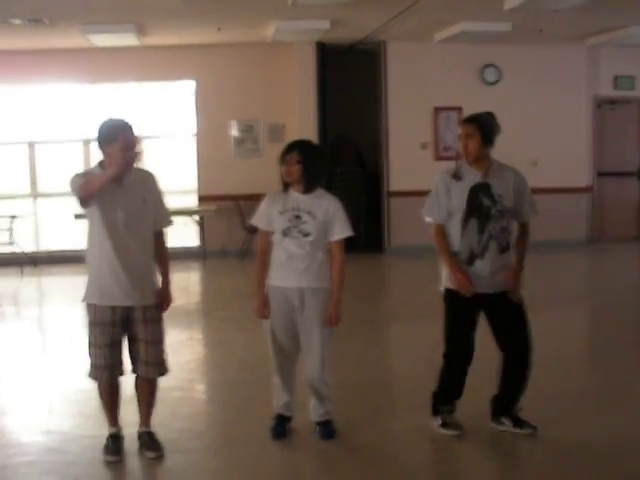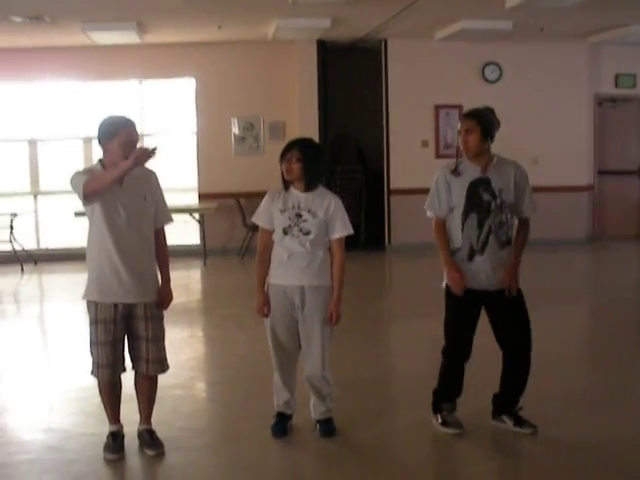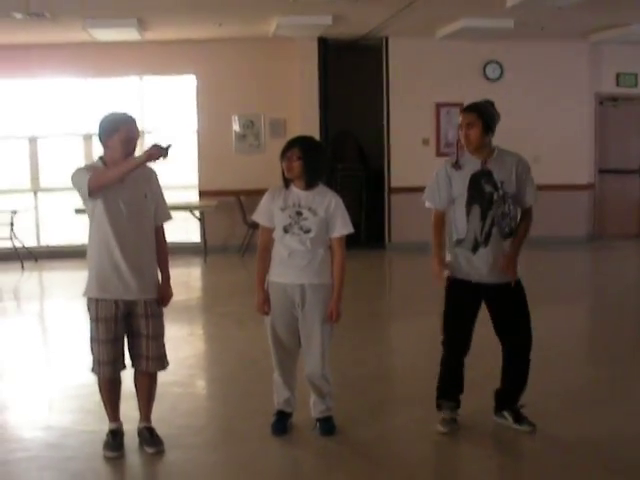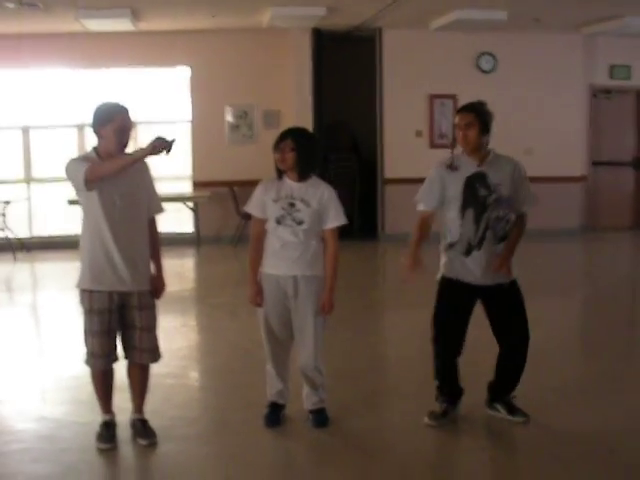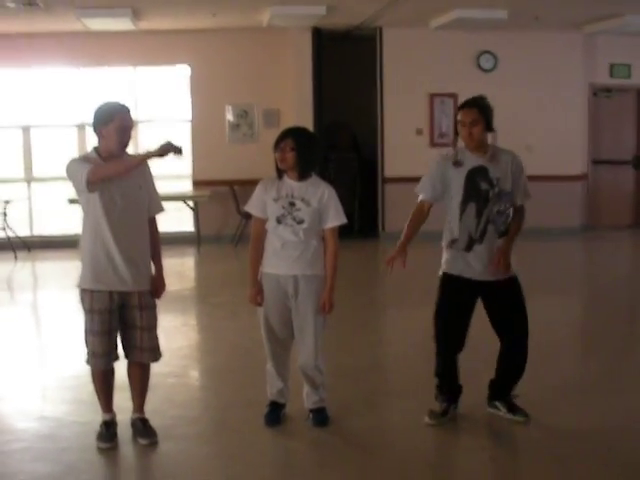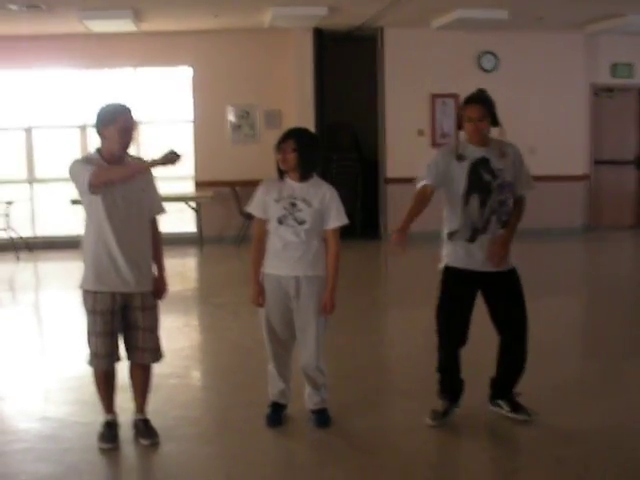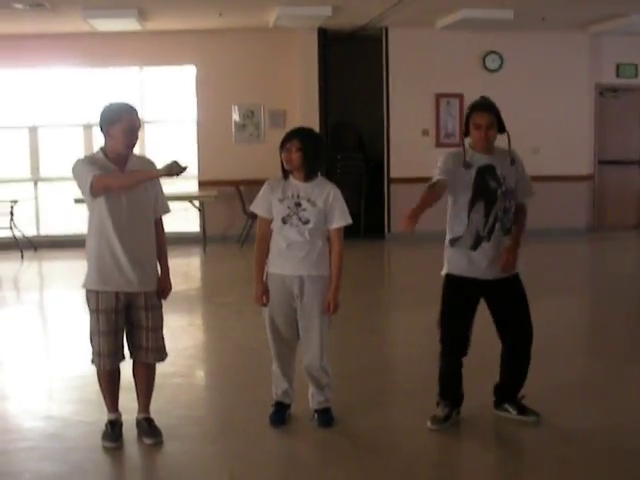
dt=0.1s
person 1, frame 1
left shoulder: (146, 181)
right shoulder: (87, 180)
left elbow: (157, 235)
right elbow: (84, 194)
left wrist: (165, 283)
right wrist: (114, 169)
left hip: (144, 291)
right hip: (104, 294)
left knee: (149, 366)
right knee: (105, 369)
left ankle: (145, 429)
right ankle: (114, 432)
person 1, frame 2
left shoulder: (147, 179)
right shoulder: (84, 178)
left elbow: (158, 233)
right elbow: (96, 187)
left wrist: (166, 281)
right wrist: (130, 162)
left hip: (145, 289)
right hip: (105, 290)
left knee: (148, 364)
right knee: (106, 366)
left ankle: (146, 427)
right ankle: (115, 430)
person 1, frame 3
left shoulder: (147, 177)
right shoulder: (85, 175)
left elbow: (157, 230)
right elbow: (102, 182)
left wrist: (165, 278)
right wrist: (140, 159)
left hip: (145, 286)
right hip: (105, 287)
left knee: (148, 361)
right knee: (106, 364)
left ankle: (146, 425)
right ankle: (114, 428)
person 1, frame 4
left shoulder: (139, 169)
right shoulder: (79, 167)
left elbow: (149, 222)
right elbow: (100, 173)
left wrist: (158, 270)
right wrist: (145, 152)
left hip: (138, 277)
right hip: (98, 279)
left knee: (141, 352)
right knee: (100, 355)
left ankle: (138, 416)
right ankle: (107, 419)
person 1, frame 5
left shoulder: (140, 169)
right shoulder: (80, 167)
left elbow: (150, 221)
right elbow: (103, 174)
left wrist: (158, 270)
right wrist: (152, 155)
left hip: (138, 277)
right hip: (99, 278)
left knee: (141, 352)
right knee: (100, 355)
left ankle: (139, 416)
right ankle: (108, 418)
person 1, frame 6
left shoulder: (140, 168)
right shoulder: (82, 167)
left elbow: (151, 223)
right elbow: (104, 179)
left wrist: (160, 271)
right wrist: (155, 163)
left hip: (140, 279)
right hip: (101, 280)
left knee: (143, 352)
right knee: (103, 356)
left ankle: (141, 417)
right ankle: (110, 419)
person 1, frame 7
left shoulder: (145, 168)
right shoulder: (86, 167)
left elbow: (156, 223)
right elbow: (105, 184)
left wrist: (165, 271)
right wrist: (158, 173)
left hip: (144, 278)
right hip: (105, 279)
left knee: (147, 352)
right knee: (106, 355)
left ankle: (144, 416)
right ankle: (113, 418)
person 2, frame 1
left shoulder: (512, 178)
right shoulder: (449, 180)
left elbow: (523, 226)
right elbow: (439, 230)
left wrist: (517, 267)
right wrist: (453, 269)
left hip: (502, 283)
right hip: (462, 284)
left knee: (518, 349)
right knee: (458, 352)
left ankle: (504, 411)
right ankle: (442, 409)
person 2, frame 2
left shoulder: (514, 173)
right shoulder: (449, 176)
left elbow: (523, 222)
right elbow: (440, 224)
left wrist: (515, 263)
right wrist: (450, 266)
left hip: (502, 280)
right hip: (463, 280)
left knee: (519, 347)
right knee: (456, 349)
left ankle: (505, 408)
right ankle: (443, 407)
person 2, frame 3
left shoulder: (515, 165)
right shoulder: (450, 169)
left elbow: (526, 213)
right elbow: (439, 216)
left wrist: (513, 252)
right wrist: (438, 256)
left hip: (503, 273)
right hip: (462, 273)
left knee: (519, 342)
right knee: (455, 342)
left ankle: (506, 405)
right ankle: (447, 404)
person 2, frame 4
left shoulder: (510, 169)
right shoulder: (445, 171)
left elbow: (521, 216)
right elbow: (427, 215)
left wrist: (509, 252)
right wrist: (414, 252)
left hip: (499, 275)
right hip: (456, 274)
left knee: (516, 341)
right knee: (444, 340)
left ankle: (499, 397)
right ankle: (448, 398)
person 2, frame 5
left shoulder: (509, 162)
right shoulder: (446, 165)
left elbow: (519, 210)
right elbow: (424, 206)
left wrist: (507, 246)
right wrist: (403, 244)
left hip: (499, 271)
right hip: (457, 270)
left knee: (516, 338)
right knee: (447, 339)
left ankle: (500, 396)
right ankle: (447, 397)
person 2, frame 6
left shoulder: (510, 154)
right shoulder: (447, 155)
left elbow: (519, 201)
right elbow: (426, 190)
left wrist: (507, 236)
right wrist: (404, 224)
left hip: (499, 263)
right hip: (459, 262)
left knee: (515, 332)
right knee: (450, 334)
left ankle: (501, 395)
right ankle: (449, 396)
person 2, frame 7
left shoulder: (512, 161)
right shoulder: (454, 161)
left elbow: (520, 208)
right elbow: (437, 186)
left wrist: (514, 246)
right wrist: (416, 212)
left hip: (502, 270)
right hip: (461, 269)
left knee: (520, 337)
right knee: (452, 342)
left ankle: (507, 398)
right ankle: (449, 402)
person 3, frame 1
left shoulder: (328, 204)
right shoulder: (273, 202)
left elbow: (337, 256)
right elbow: (263, 250)
left wrist: (335, 301)
right wrist: (260, 293)
left hip: (315, 290)
right hip: (279, 289)
left knee: (316, 360)
right knee: (282, 356)
left ankle: (323, 414)
right ankle: (283, 412)
person 3, frame 2
left shoulder: (329, 203)
right shoulder: (273, 200)
left elbow: (338, 254)
right elbow: (264, 249)
left wrist: (336, 299)
right wrist: (260, 291)
left hip: (315, 289)
right hip: (279, 288)
left knee: (316, 359)
right knee: (282, 355)
left ankle: (323, 412)
right ankle: (283, 410)
person 3, frame 3
left shoulder: (329, 201)
right shoulder: (274, 198)
left elbow: (338, 252)
right elbow: (264, 247)
left wrist: (336, 297)
right wrist: (260, 290)
left hip: (316, 287)
right hip: (279, 286)
left knee: (316, 357)
right knee: (282, 353)
left ankle: (323, 411)
right ankle: (283, 408)
person 3, frame 4
left shoulder: (323, 193)
right shoulder: (266, 189)
left elbow: (331, 243)
right elbow: (257, 237)
left wrist: (329, 289)
right wrist: (253, 281)
left hip: (308, 279)
right hip: (272, 277)
left knee: (309, 349)
right knee: (275, 345)
left ankle: (315, 402)
right ankle: (276, 400)
person 3, frame 5
left shoulder: (323, 192)
right shoulder: (267, 189)
left elbow: (331, 243)
right elbow: (257, 237)
left wrist: (329, 288)
right wrist: (253, 281)
left hip: (309, 278)
right hip: (273, 277)
left knee: (310, 348)
right knee: (275, 344)
left ankle: (316, 401)
right ankle: (276, 399)
person 3, frame 6
left shoulder: (325, 193)
right shoulder: (268, 189)
left elbow: (332, 244)
right elbow: (259, 238)
left wrist: (330, 289)
right wrist: (255, 281)
left hip: (310, 279)
right hip: (274, 278)
left knee: (311, 348)
right knee: (277, 345)
left ankle: (317, 402)
right ankle: (278, 399)
person 3, frame 7
left shoulder: (328, 193)
right shoulder: (272, 189)
left elbow: (336, 244)
right elbow: (262, 238)
left wrist: (334, 289)
right wrist: (258, 281)
left hip: (314, 278)
right hip: (278, 277)
left knee: (315, 348)
right knee: (281, 344)
left ankle: (321, 402)
right ankle: (282, 399)
